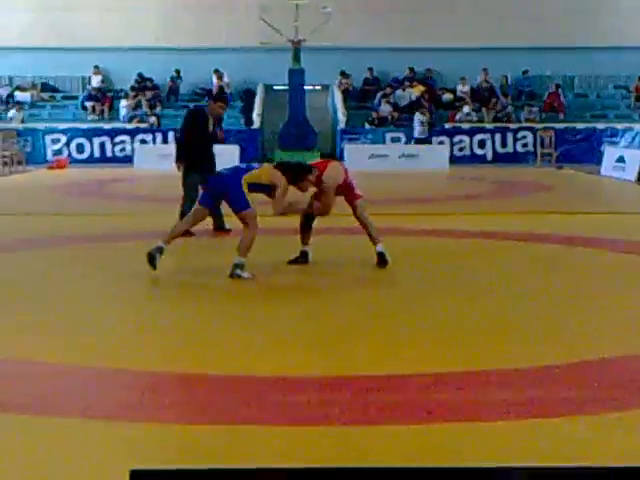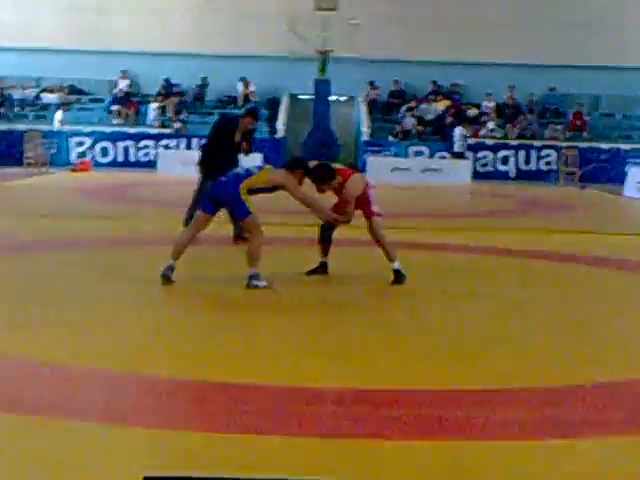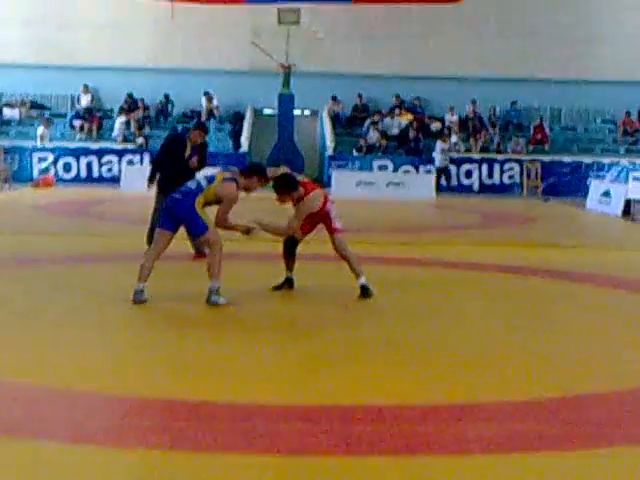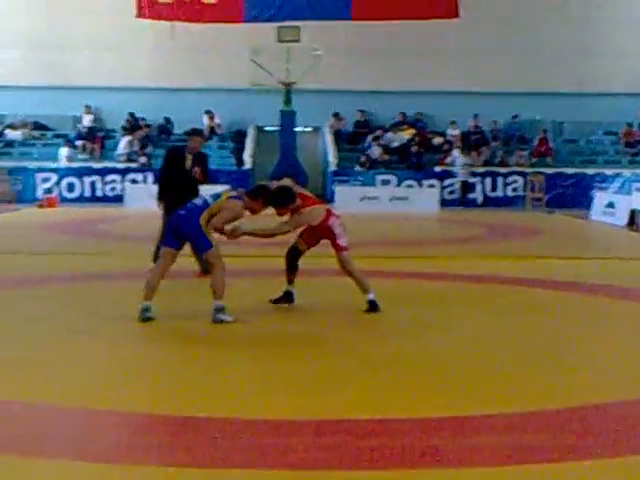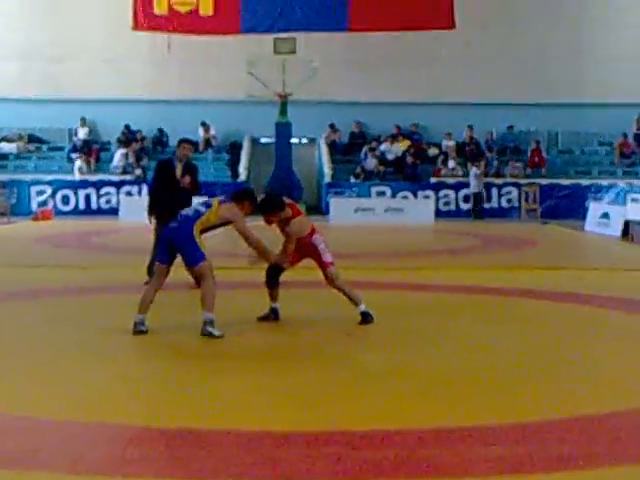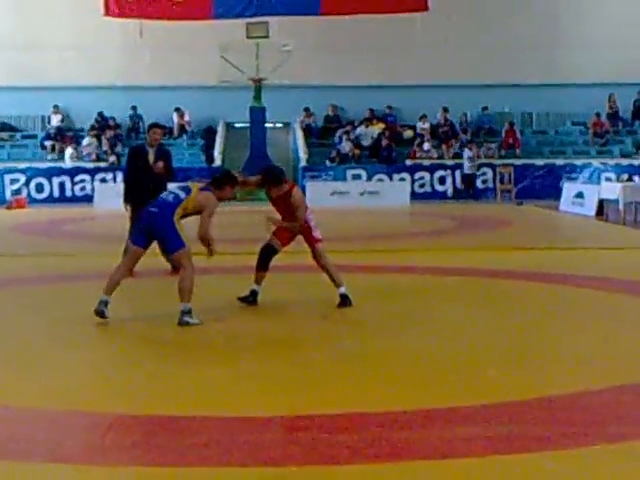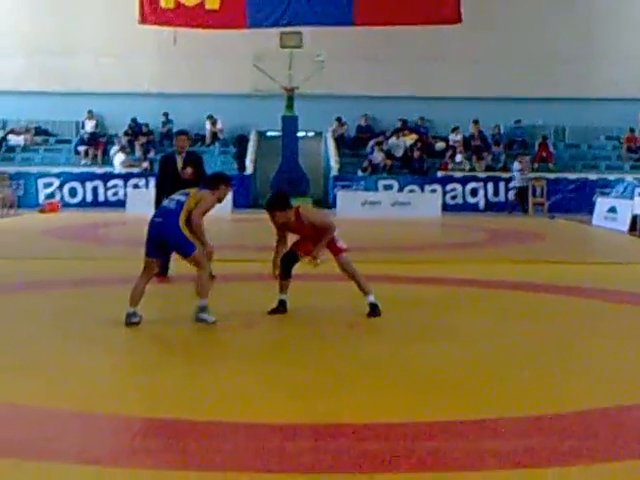
dt=0.5s
person 1, frame 1
left shoulder: (269, 172)
right shoulder: (282, 179)
left elbow: (273, 195)
right elbow: (277, 209)
right wrist: (298, 209)
left hip: (219, 178)
right hip: (234, 183)
left knee: (191, 219)
right knee: (251, 225)
left ankle: (159, 249)
right ankle: (238, 267)
person 1, frame 2
left shoulder: (273, 170)
right shoulder: (285, 178)
right elbow: (307, 200)
right wrist: (332, 215)
left hip: (218, 184)
right hip: (233, 191)
left knee: (193, 228)
right knee: (255, 233)
left ankle: (169, 267)
right ankle: (253, 277)
person 1, frame 3
left shoulder: (231, 175)
right shoulder: (232, 192)
right elbow: (220, 222)
right wrist: (239, 228)
left hip: (174, 200)
right hip: (189, 206)
left knee: (156, 248)
right knee: (215, 246)
left ankle: (139, 291)
right ankle: (213, 293)
person 1, frame 4
left shoulder: (236, 196)
right shoulder: (237, 206)
right elbow: (214, 224)
right wrist: (226, 233)
left hip: (178, 217)
right hip: (193, 221)
left knee: (161, 266)
right knee: (217, 265)
left ankle: (145, 309)
right ankle: (219, 311)
person 1, frame 5
left shoulder: (219, 204)
right shoulder: (233, 210)
right elbow: (251, 240)
right wrist: (268, 255)
left hip: (170, 230)
right hip: (186, 233)
left knee: (156, 281)
right knee: (207, 278)
left ankle: (139, 323)
right ankle: (208, 324)
person 1, frame 6
left shoulder: (194, 186)
right shoulder: (211, 199)
right elbow: (202, 233)
right wrist: (210, 246)
left hip: (148, 213)
right hip: (165, 219)
left knee: (126, 264)
right knee: (186, 267)
left ankle: (103, 303)
right ankle: (186, 313)
person 1, frame 7
left shoulder: (192, 194)
right shoulder: (209, 196)
right elbow: (195, 218)
left wrist: (201, 246)
right wrist: (206, 244)
left hip: (156, 225)
right hip: (173, 227)
left knee: (147, 274)
right knee: (204, 265)
left ankle: (132, 314)
right ankle: (202, 310)
person 2, frame 1
left shoulder: (217, 118)
right shoulder: (194, 113)
right elbow: (183, 137)
left wrist: (219, 136)
right wrist: (180, 159)
left hip: (207, 161)
right hip: (191, 161)
right knee: (190, 194)
left ankle: (218, 224)
person 2, frame 2
left shoulder: (250, 130)
right shoulder: (225, 122)
left elbow: (247, 148)
right elbow: (210, 142)
left wrist: (246, 148)
right wrist: (203, 163)
left hip: (230, 168)
right hip: (212, 167)
right knee: (200, 197)
left ankle: (239, 233)
right ankle: (189, 226)
person 2, frame 3
left shoulder: (202, 145)
right shoulder: (174, 138)
left elbow: (203, 163)
right elbow: (159, 158)
left wrist: (197, 164)
right wrist: (152, 178)
left hip: (186, 185)
right hip: (167, 184)
right knee: (158, 215)
left ankle: (199, 249)
right ankle: (152, 245)
person 2, frame 4
left shoulder: (202, 157)
right shoulder: (173, 152)
left elbow: (206, 178)
right elbow: (163, 174)
left wrist: (200, 175)
right wrist: (161, 196)
left hip: (190, 200)
right hip: (172, 200)
right knee: (166, 232)
left ankle: (204, 266)
person 2, frame 5
left shoulder: (192, 168)
right shoulder: (163, 165)
left elbow: (196, 190)
right elbow: (155, 187)
left wrist: (190, 185)
right wrist: (152, 210)
right hip: (164, 212)
right ankle: (153, 276)
person 2, frame 6
left shoulder: (165, 153)
right shoulder: (135, 151)
left elbow: (171, 175)
right elbow: (128, 175)
left wrist: (163, 170)
right wrist: (127, 198)
right hip: (139, 199)
left ankle: (174, 263)
person 2, frame 7
left shoulder: (196, 158)
right shoulder: (165, 159)
left elbow: (203, 179)
right elbow: (160, 184)
left wrist: (192, 176)
right wrist: (158, 205)
right ankle: (162, 271)
person 3, frame 1
left shoulder: (326, 180)
left elbow: (326, 210)
left hip: (345, 183)
right hip: (327, 187)
left knee: (360, 215)
right knee: (306, 215)
left ankle: (380, 252)
right ankle: (304, 254)
person 3, frame 2
left shoulder: (348, 189)
right shoulder: (330, 173)
left elbow: (348, 218)
right elbow: (314, 165)
left hip: (364, 196)
right hip: (346, 199)
left knee: (376, 234)
right knee: (326, 228)
left ankle: (397, 270)
right ankle: (323, 265)
person 3, frame 3
left shoulder: (306, 204)
right shoulder: (294, 181)
left elbow: (287, 231)
left wrist: (264, 226)
left hip: (326, 212)
right hip: (311, 214)
left knee: (341, 248)
right knee: (290, 242)
left ankle: (364, 285)
right ankle: (289, 280)
person 3, frame 4
left shoulder: (302, 216)
right shoulder: (295, 192)
left elbow: (272, 232)
right elbow: (285, 182)
left wrist: (244, 231)
left hip: (332, 226)
right hip: (316, 226)
left knee: (347, 266)
right knee: (292, 255)
left ankle: (371, 300)
right ankle: (288, 294)
person 3, frame 5
left shoulder: (292, 227)
right shoulder: (282, 203)
left elbow: (285, 256)
right elbow: (267, 202)
left hip: (314, 245)
right hip: (298, 245)
left knee: (334, 281)
right knee: (272, 271)
left ankle: (364, 312)
right ankle: (274, 311)
person 3, frame 6
left shoulder: (295, 195)
right shoulder: (267, 183)
left elbow: (300, 224)
right elbow: (246, 183)
left wrist: (278, 222)
right wrist: (241, 180)
left hip: (304, 223)
right hip: (287, 223)
left knee: (321, 259)
right knee: (265, 253)
left ankle: (343, 294)
right ankle: (253, 295)
person 3, frame 7
left shoulder: (305, 213)
right shoulder: (279, 221)
left elbow: (331, 226)
right elbow: (282, 242)
left wrist: (319, 248)
right wrist: (275, 262)
left hip: (327, 236)
right hip: (309, 238)
left knee: (347, 268)
right knee: (285, 261)
left ankle: (372, 303)
right ankle: (282, 303)
